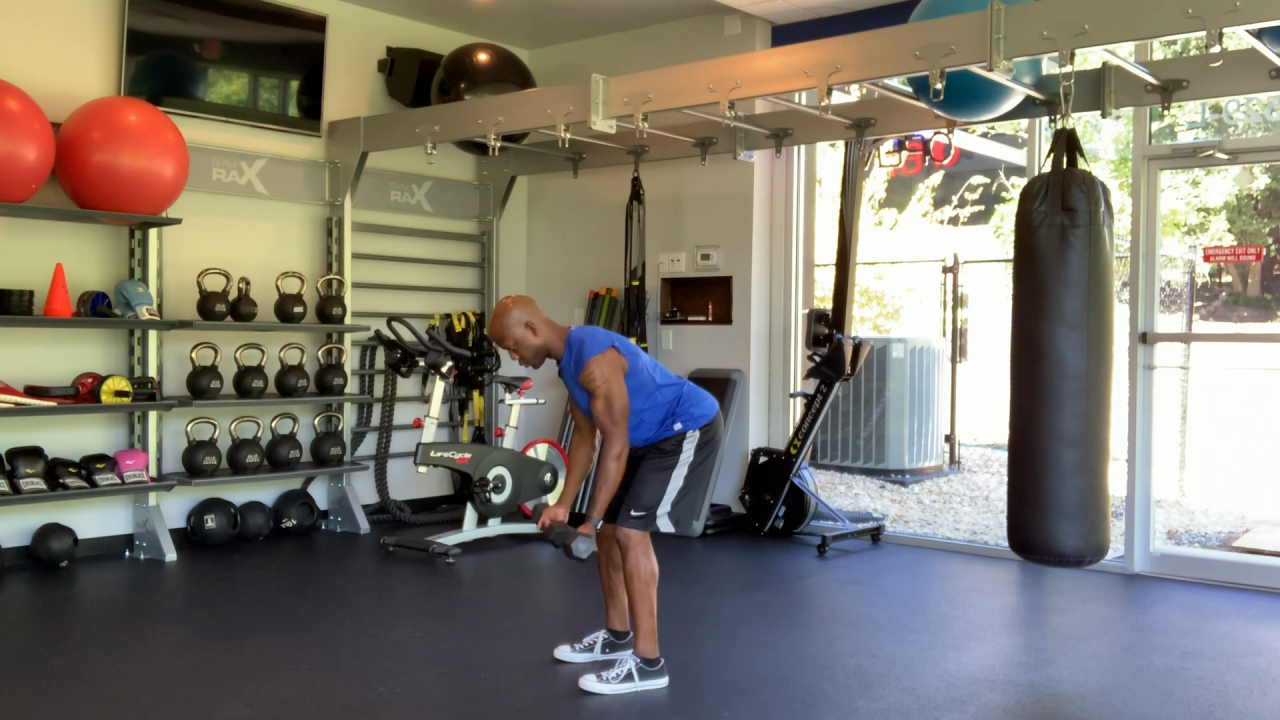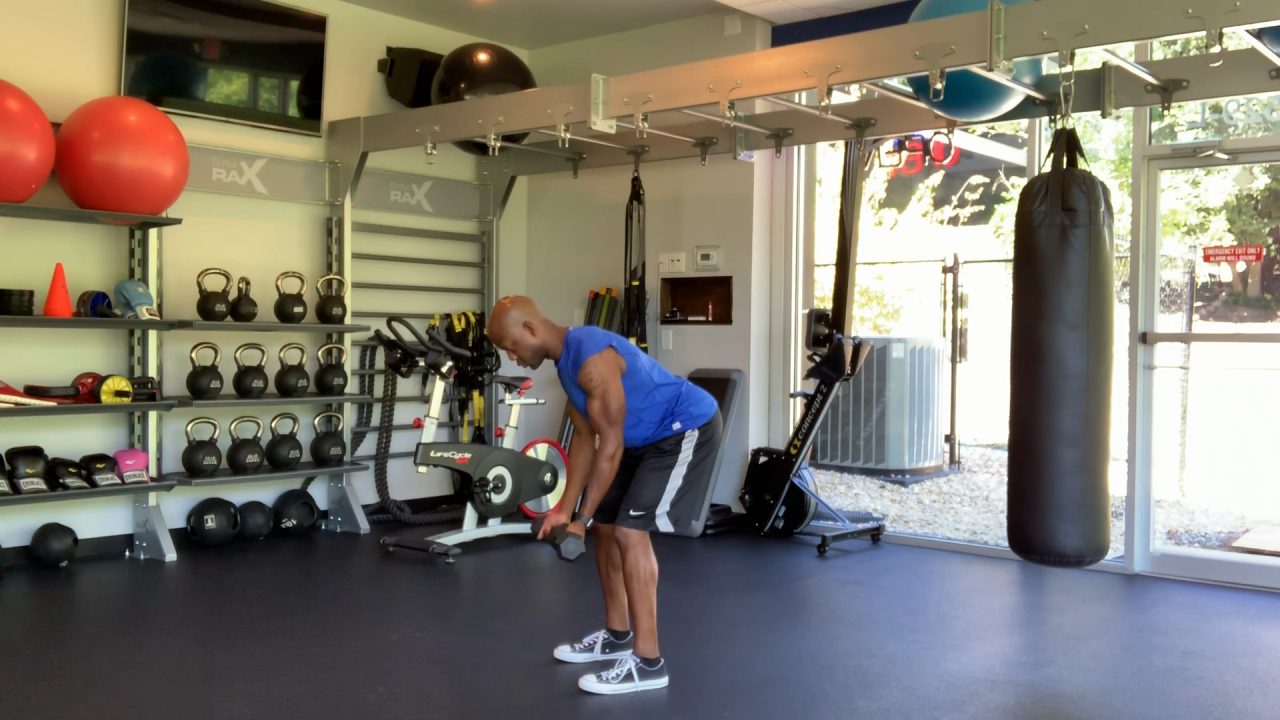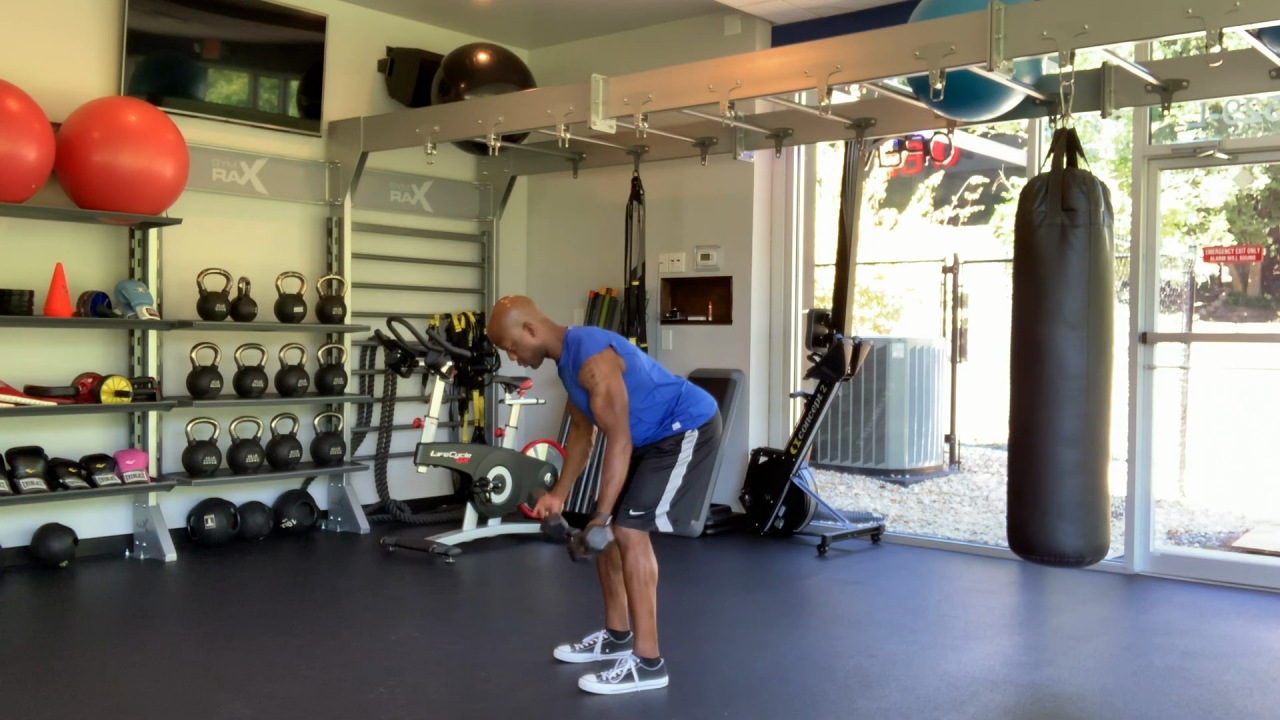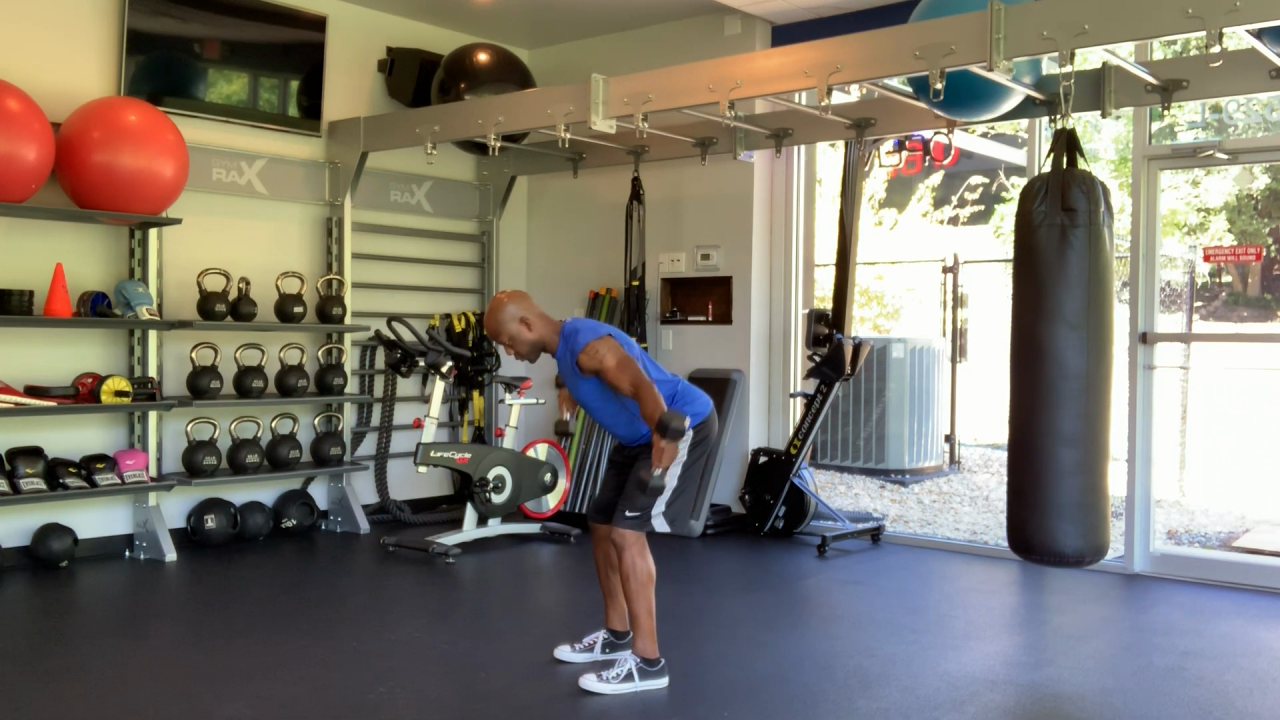
dt=0.3s
person 1, frame 1
left shoulder: (594, 357)
right shoulder: (568, 360)
left elbow: (616, 444)
right elbow: (585, 434)
left wrist: (591, 519)
right wrist: (564, 504)
left hip: (688, 428)
right hip: (652, 435)
left knee: (631, 532)
right knee: (608, 528)
left ankle: (647, 662)
right ankle: (616, 635)
person 1, frame 2
left shoulder: (591, 357)
right shoulder: (566, 361)
left elbow: (610, 445)
right elbow: (584, 437)
left wrist: (580, 518)
right wrist: (565, 509)
left hip: (687, 427)
right hip: (651, 435)
left knee: (630, 531)
right knee: (605, 526)
left ankle: (647, 662)
right ankle: (617, 635)
person 1, frame 3
left shoulder: (591, 356)
right shoulder: (567, 357)
left elbow: (618, 440)
right elbow: (582, 429)
left wrist: (603, 515)
right wrist: (558, 492)
left hip: (687, 428)
right hip: (653, 433)
left knee: (630, 532)
right knee: (606, 529)
left ankle: (647, 662)
right ankle: (617, 635)
person 1, frame 4
left shoulder: (588, 343)
right shoulder: (565, 347)
left elbow: (644, 389)
left wrist: (666, 431)
right wrist: (568, 398)
left hip: (684, 425)
right hip: (639, 435)
left knee: (628, 531)
right knee: (602, 525)
left ankle: (647, 661)
right ankle: (617, 635)
